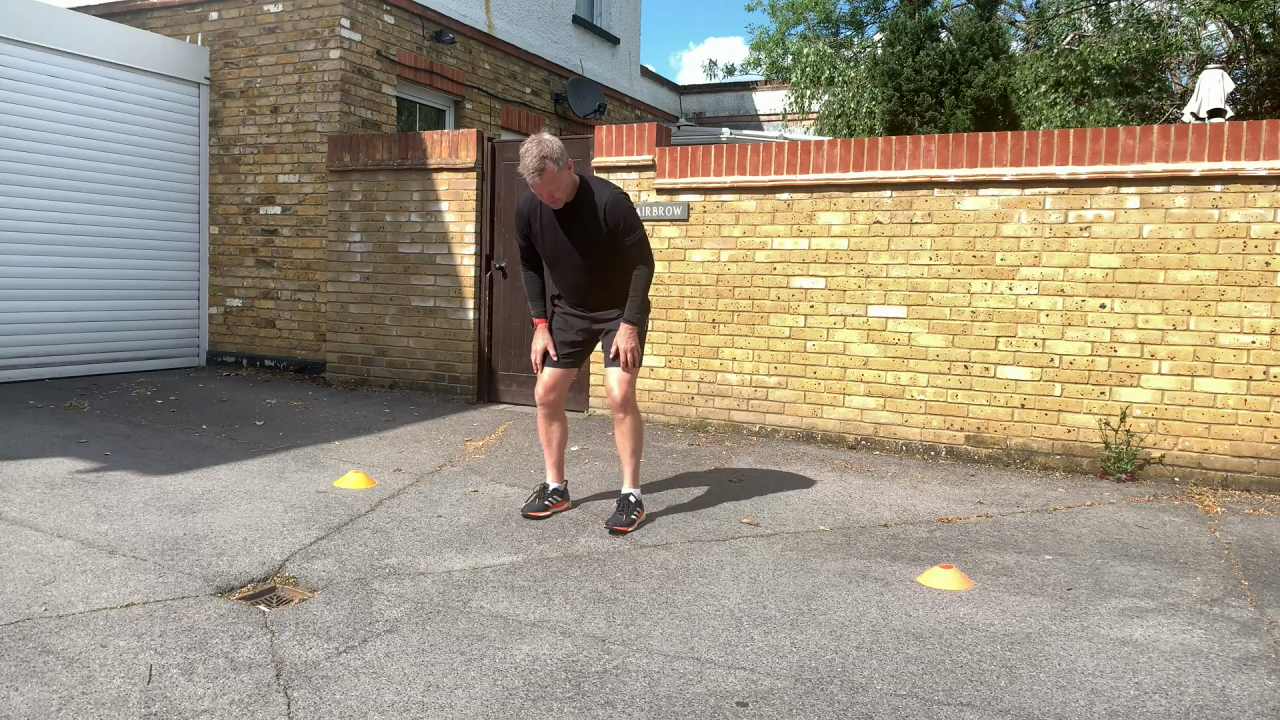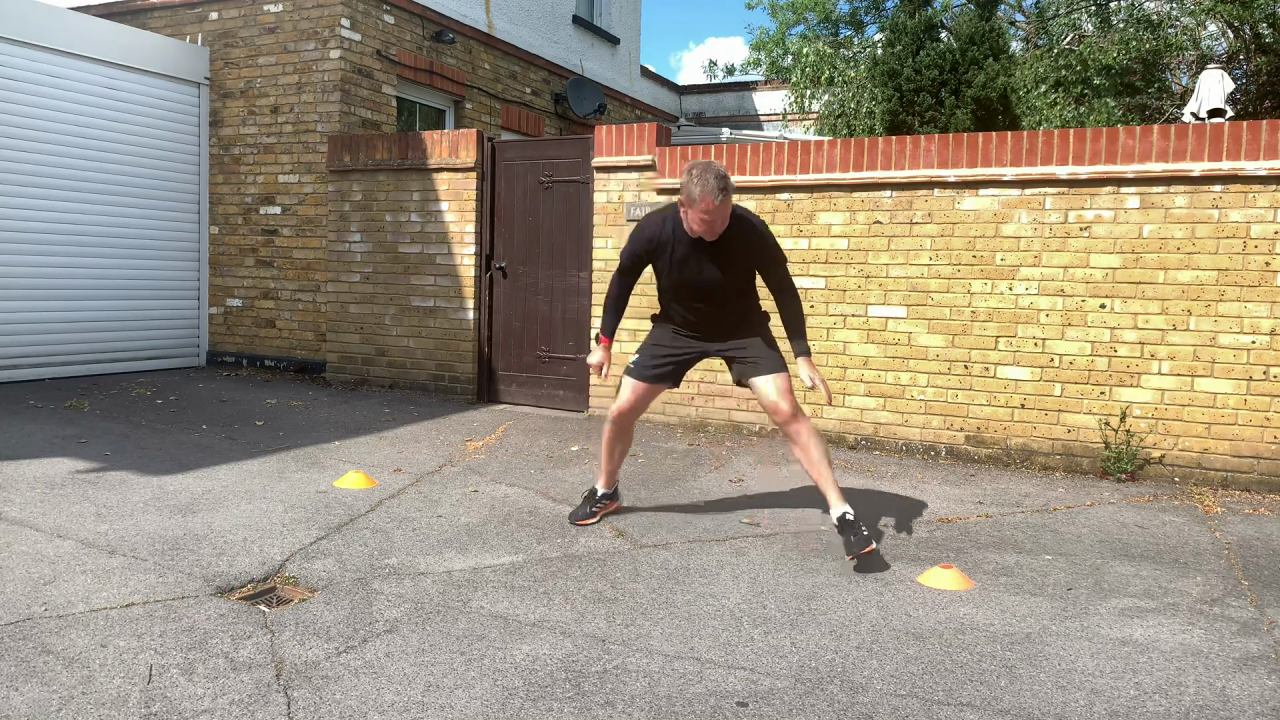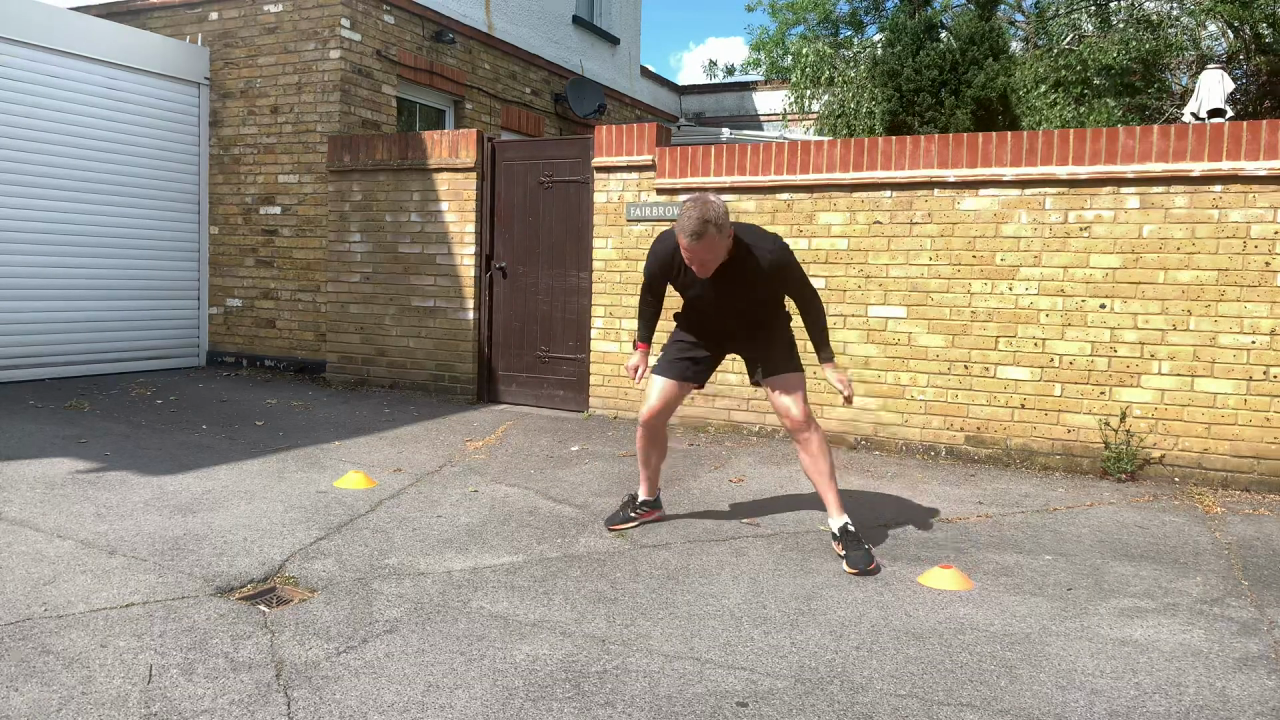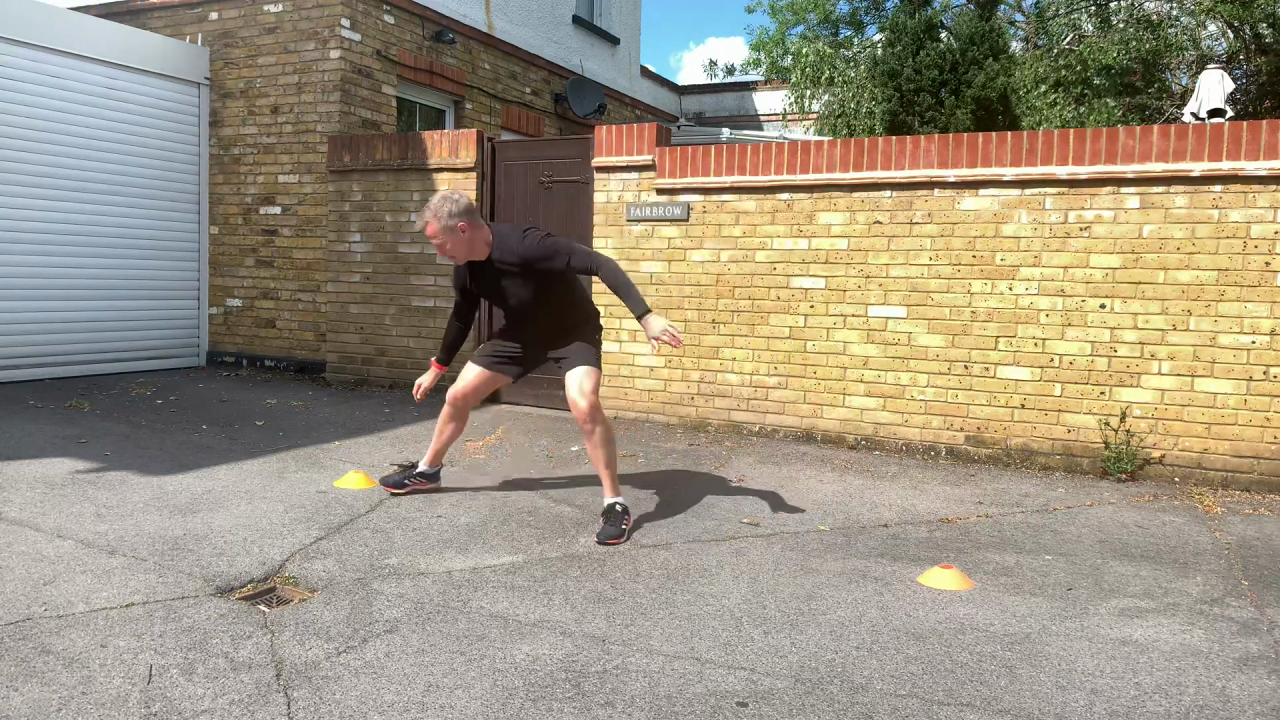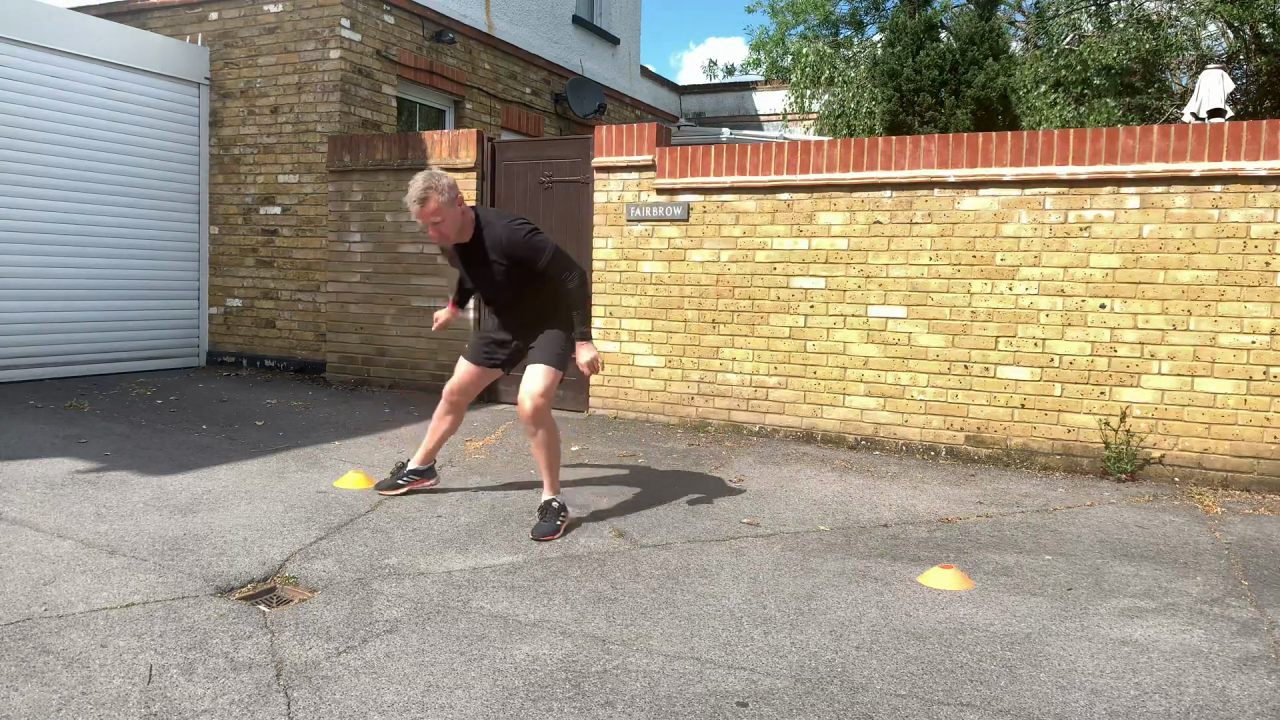
dt=0.7s
person 1, frame 1
left shoulder: (609, 202)
right shoulder: (527, 210)
left elbow: (643, 263)
right elbow: (531, 267)
left wrist: (630, 324)
right wrist: (541, 324)
left hip: (620, 311)
right hip: (570, 310)
left knee: (619, 396)
right knee: (547, 395)
left ankle: (631, 496)
right ankle: (555, 488)
person 1, frame 2
left shoulder: (751, 231)
right shoulder: (653, 231)
left elbow: (784, 290)
right elbow: (622, 282)
left wrist: (802, 356)
right wrist: (604, 343)
left hip: (743, 330)
right hip: (678, 330)
left knee: (787, 411)
right knee: (622, 410)
left ankle: (841, 513)
right ankle: (604, 492)
person 1, frame 3
left shoulder: (769, 254)
right shoulder: (666, 250)
left elbow: (807, 300)
right elbow: (651, 292)
left wrist: (828, 361)
right wrist: (641, 347)
left hip: (765, 332)
right hip: (700, 332)
left knee: (798, 418)
right knee: (651, 413)
left ankle: (840, 525)
right ankle: (646, 499)
person 1, frame 4
left shoulder: (526, 246)
right shoulder: (465, 267)
left elbow: (601, 265)
right elbow: (462, 315)
left wrist: (645, 316)
right wrist: (436, 369)
left hip: (573, 332)
right hip: (521, 334)
left knee: (584, 405)
right knee: (458, 396)
left ankle: (614, 504)
right ankle: (427, 470)
person 1, frame 5
left shoulder: (510, 234)
right shoulder: (449, 242)
left elbow: (574, 276)
left wrist: (583, 340)
right wrist: (454, 307)
left hip: (550, 324)
right hip: (504, 323)
left knee: (531, 405)
right knee: (454, 393)
left ankle: (553, 502)
right ankle: (419, 468)
